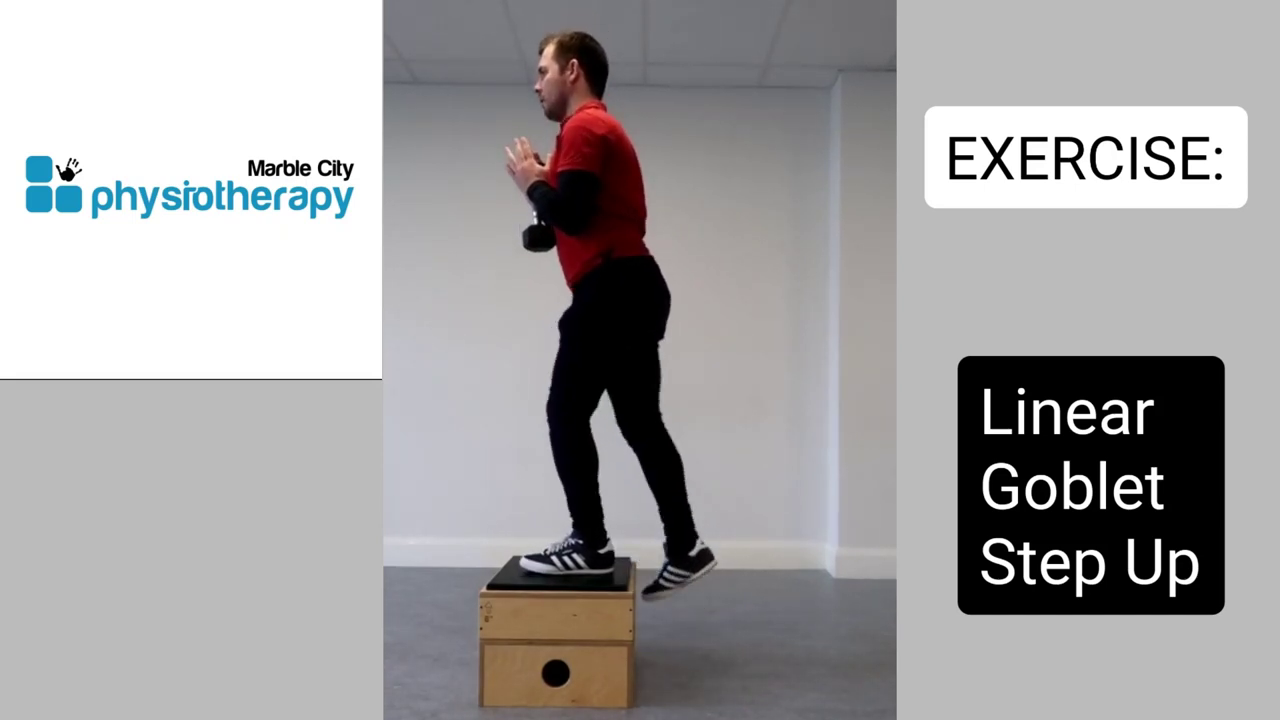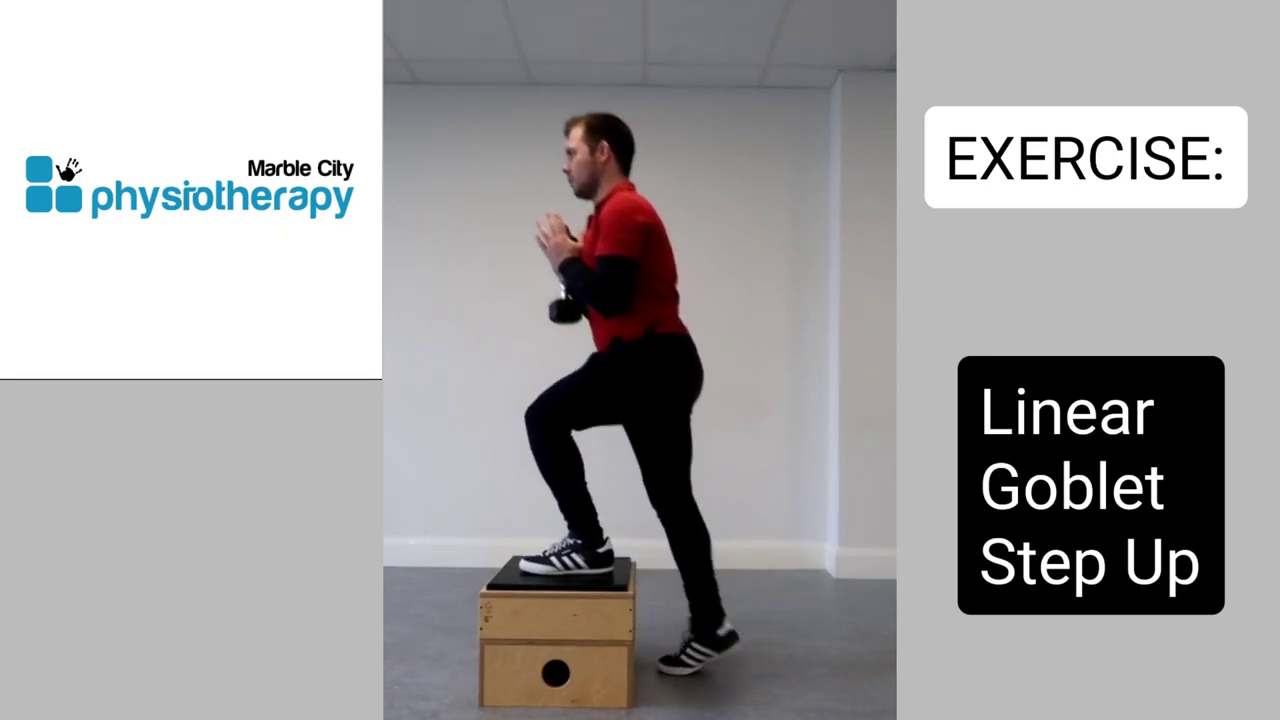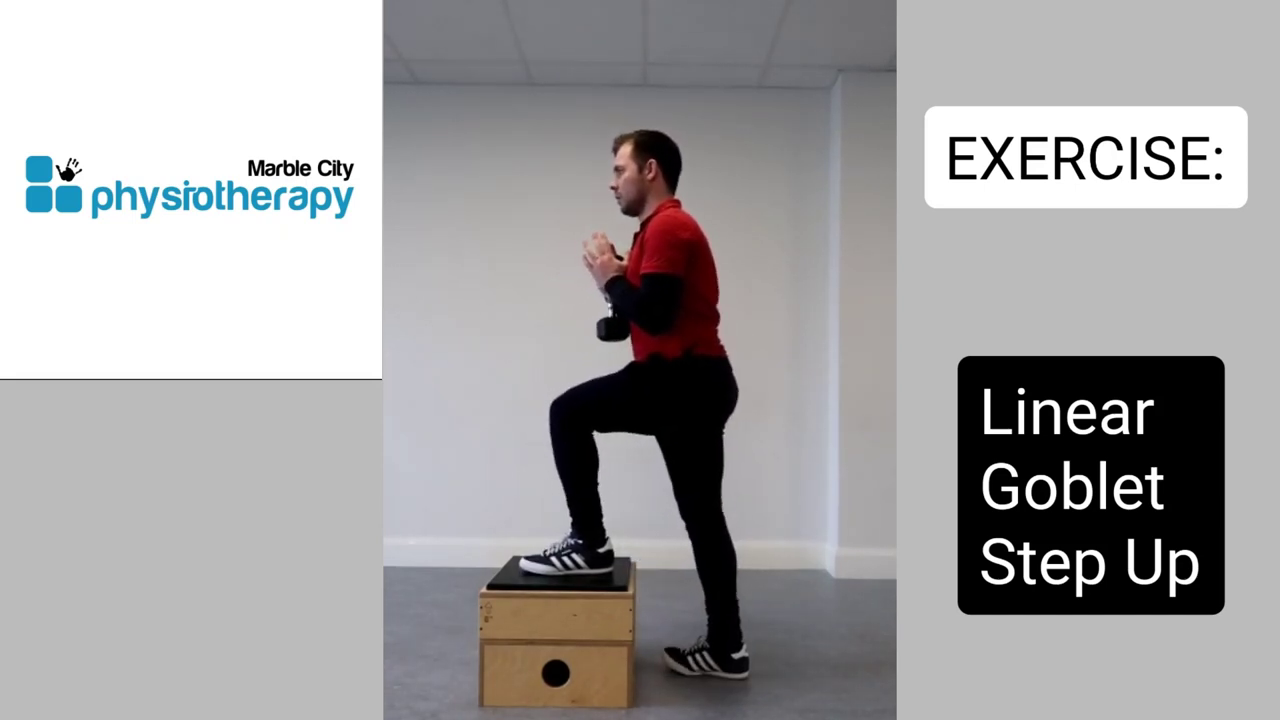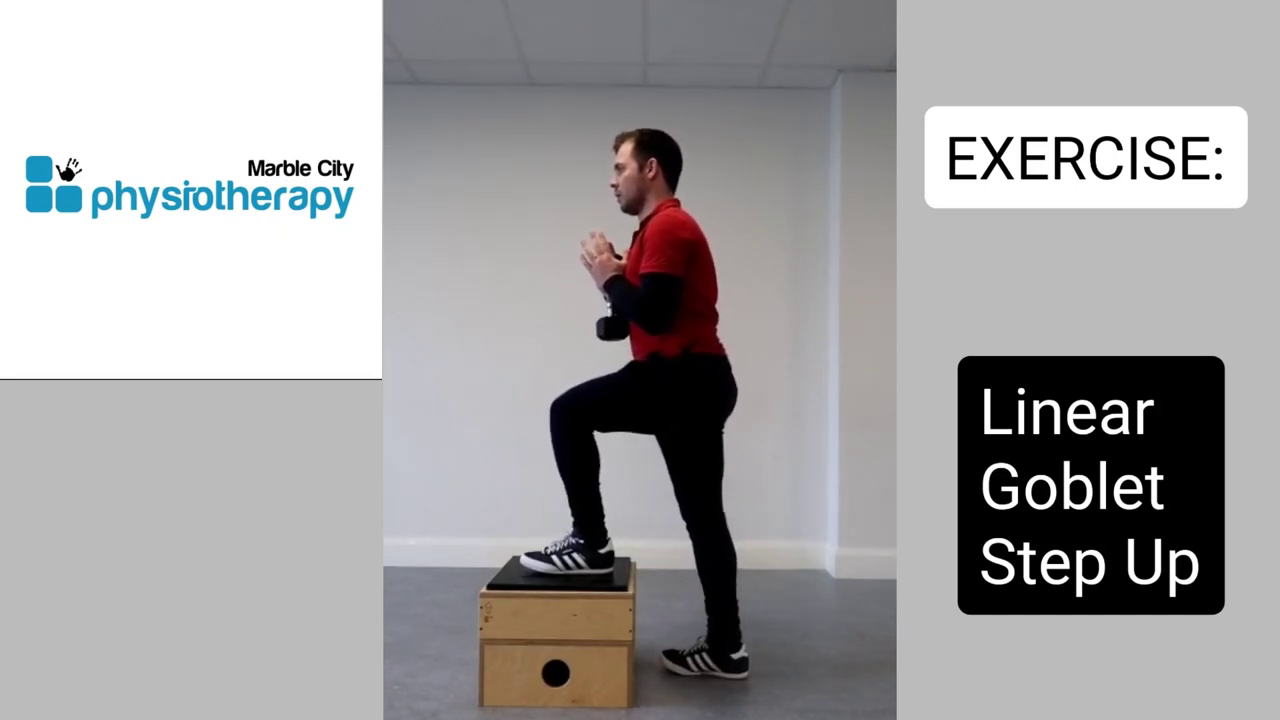
dt=0.5s
person 1, frame 1
left shoulder: (584, 128)
right shoulder: (596, 129)
left elbow: (572, 214)
left wrist: (531, 183)
right wrist: (545, 184)
left hip: (614, 290)
right hip: (629, 289)
left knee: (567, 413)
right knee: (641, 424)
left ankle: (590, 546)
right ankle: (685, 548)
person 1, frame 2
left shoulder: (621, 211)
right shoulder: (618, 212)
left elbow: (610, 299)
left wrist: (563, 259)
right wrist: (575, 261)
left hip: (648, 361)
right hip: (659, 363)
left knee: (546, 418)
right knee: (672, 500)
left ankle: (587, 544)
right ankle: (711, 627)
person 1, frame 3
left shoulder: (668, 227)
right shoulder: (661, 229)
left elbow: (654, 315)
left wrist: (609, 278)
right wrist: (620, 279)
left hip: (685, 381)
right hip: (696, 383)
left knee: (570, 413)
right knee: (702, 516)
left ankle: (589, 543)
right ankle: (726, 646)
person 1, frame 4
left shoulder: (667, 226)
right shoulder: (661, 228)
left elbow: (653, 316)
left wrist: (607, 277)
right wrist: (617, 277)
left hip: (684, 380)
right hip: (693, 382)
left knee: (570, 413)
right knee: (703, 516)
left ankle: (590, 543)
right ankle: (725, 647)
